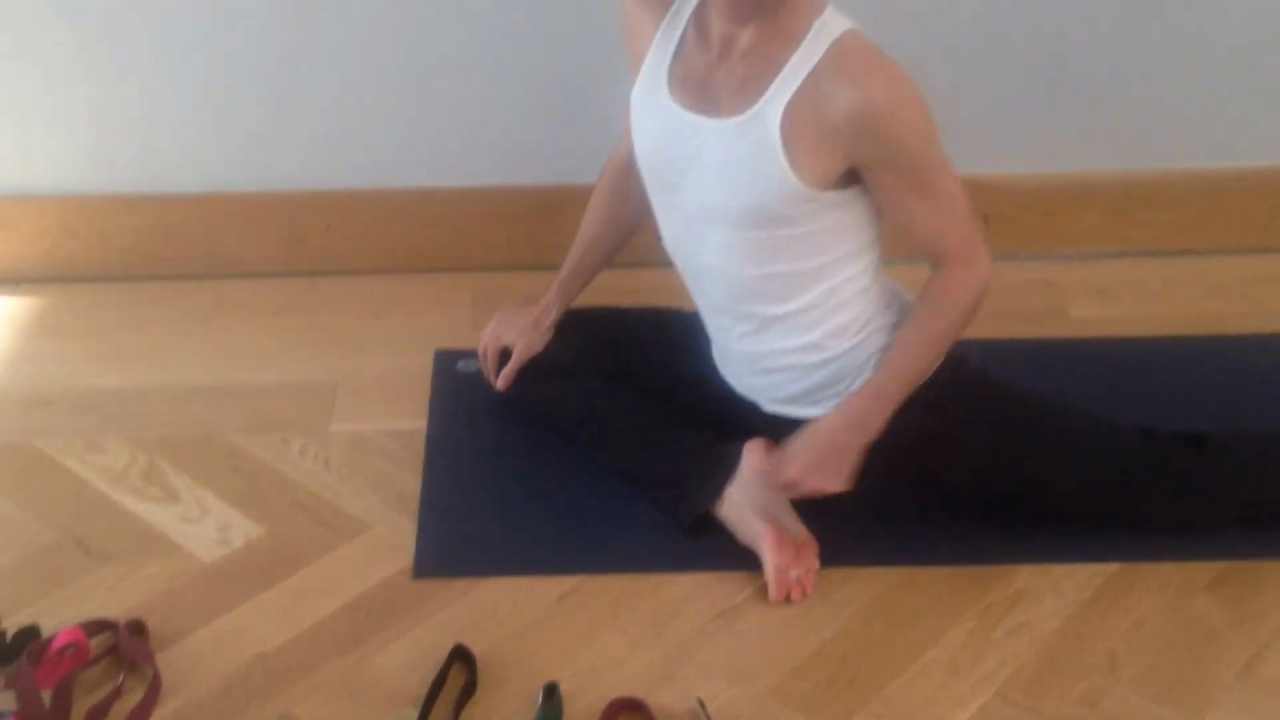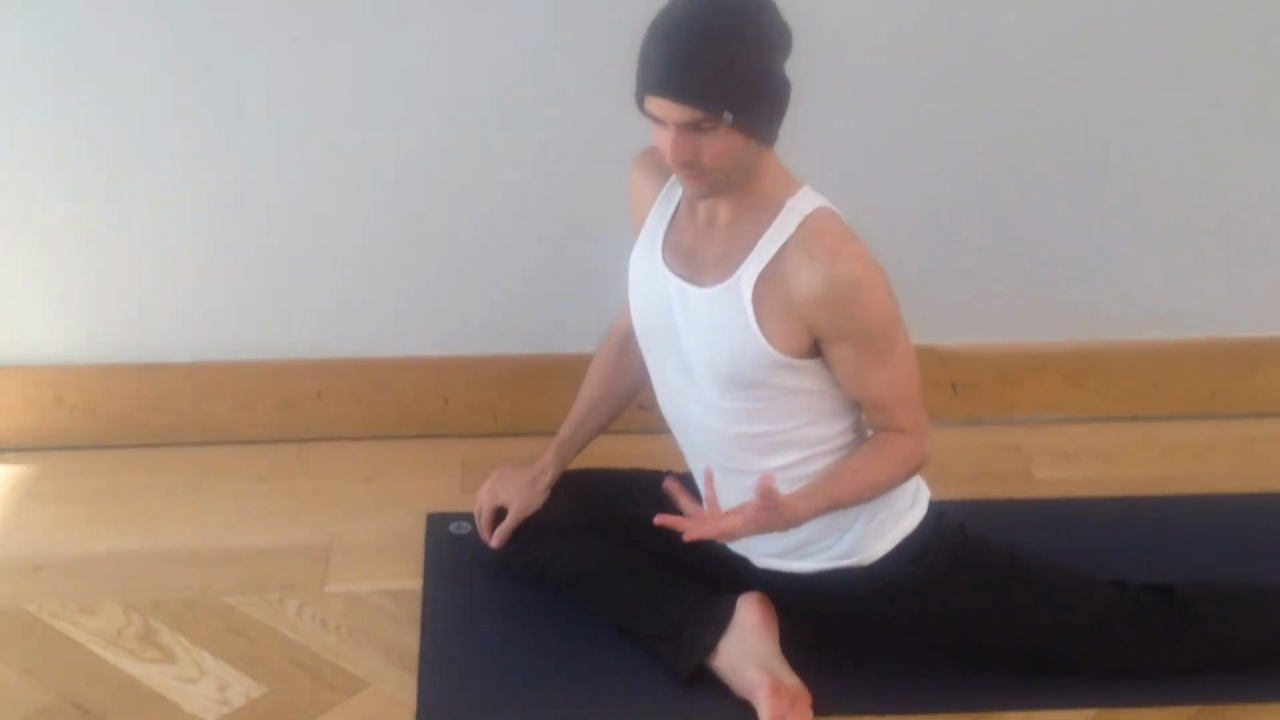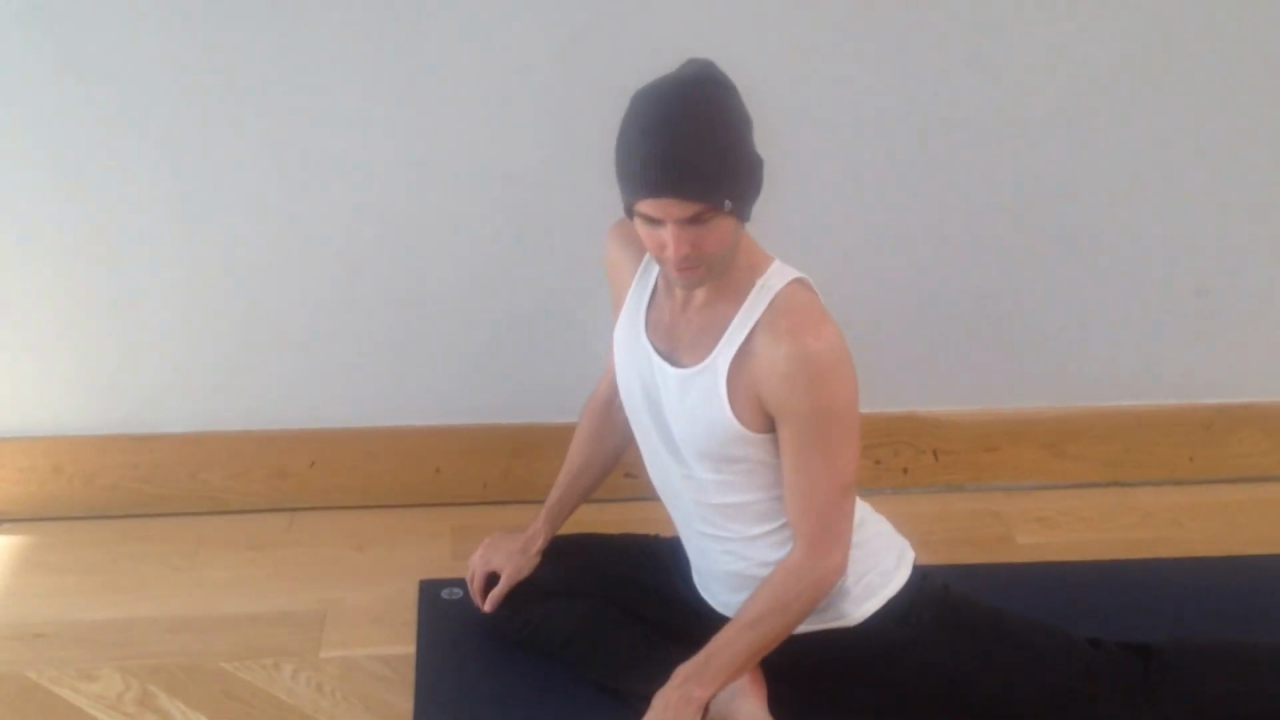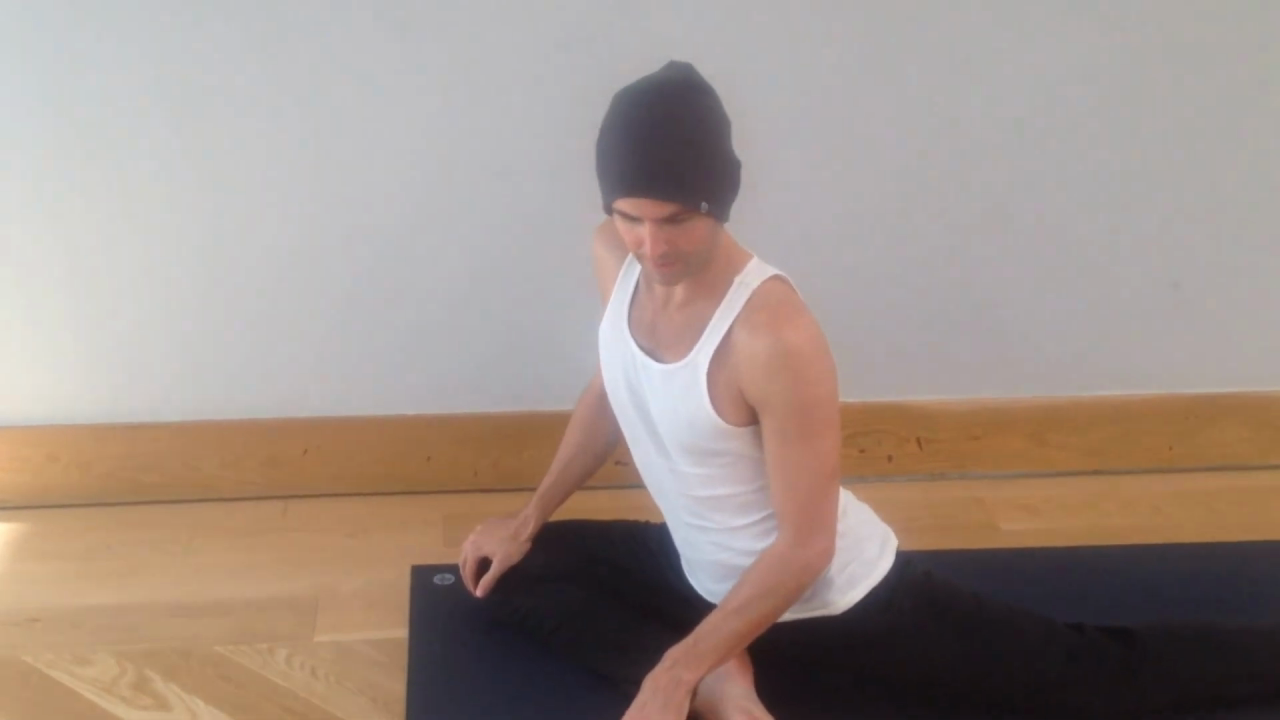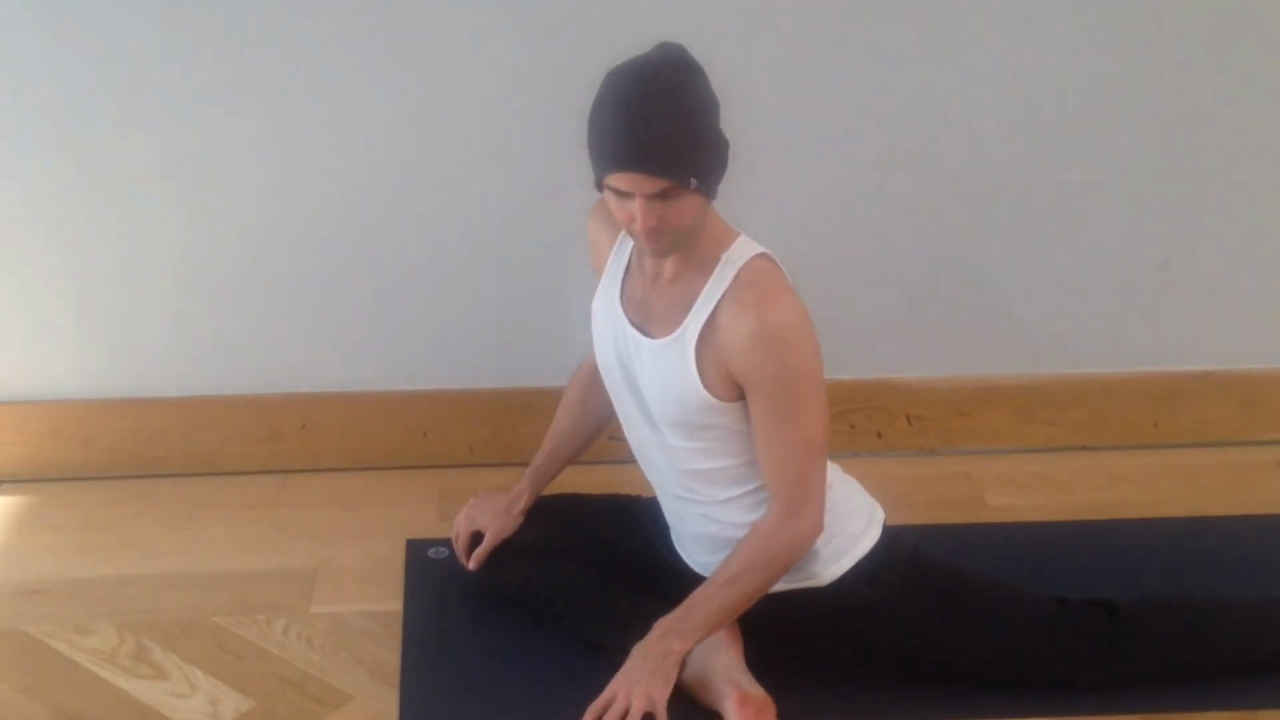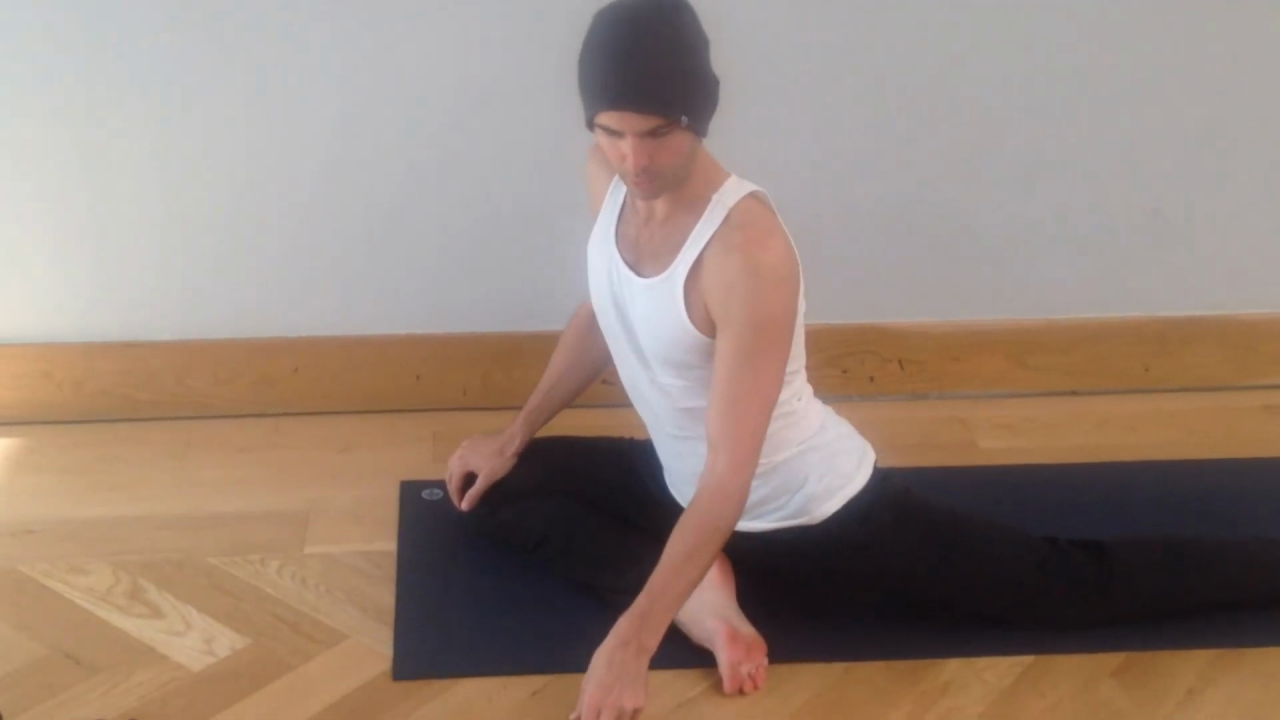
dt=0.7s
person 1, frame 1
left shoulder: (852, 87)
left elbow: (964, 265)
right elbow: (636, 163)
left wrist: (850, 428)
right wrist: (551, 302)
left hip: (864, 394)
right hip: (733, 374)
left knee: (1157, 477)
right knee: (533, 360)
right ankle: (724, 480)
person 1, frame 2
left shoulder: (823, 265)
right shoulder: (651, 184)
left elbow: (906, 435)
right elbow: (639, 332)
left wrist: (776, 514)
right wrist: (549, 465)
left hip: (863, 559)
right hip: (729, 528)
left knee: (1130, 631)
right knee: (524, 527)
right ankle: (725, 633)
person 1, frame 3
left shoulder: (794, 340)
right shoulder: (628, 257)
left elbow: (819, 559)
right elbow: (618, 397)
right wrist: (538, 530)
left hip: (854, 617)
right hip: (718, 588)
right knee: (523, 585)
person 1, frame 4
left shoulder: (773, 334)
right shoulder: (614, 255)
left elbow: (805, 549)
right elbow: (610, 390)
right wrist: (528, 517)
left hip: (837, 603)
right hip: (706, 574)
right knee: (511, 572)
person 1, frame 5
left shoulder: (758, 313)
right shoulder: (608, 233)
left elbow: (795, 522)
right elbow: (605, 368)
left wrist: (664, 640)
right wrist: (522, 490)
left hip: (823, 577)
right hip: (695, 546)
left knee: (1080, 644)
right knee: (503, 545)
person 1, frame 6
left shoulder: (748, 251)
right shoulder: (607, 175)
left elbow: (731, 480)
right elbow: (604, 315)
left wrist: (635, 637)
right wrist: (515, 433)
left hip: (813, 514)
right hip: (685, 485)
left knee: (1070, 585)
right knee: (498, 488)
right ankle: (694, 591)
